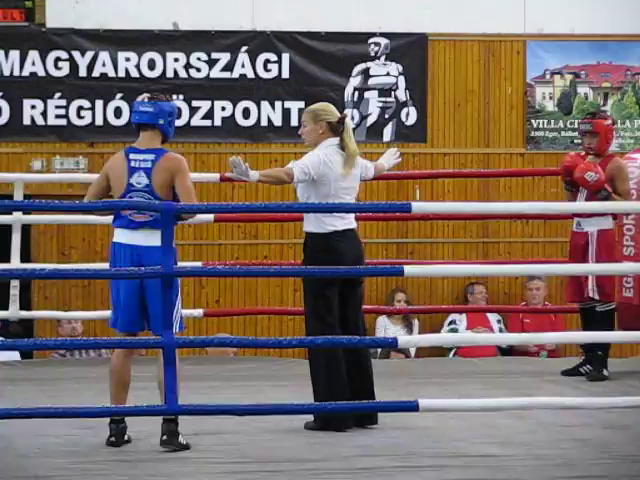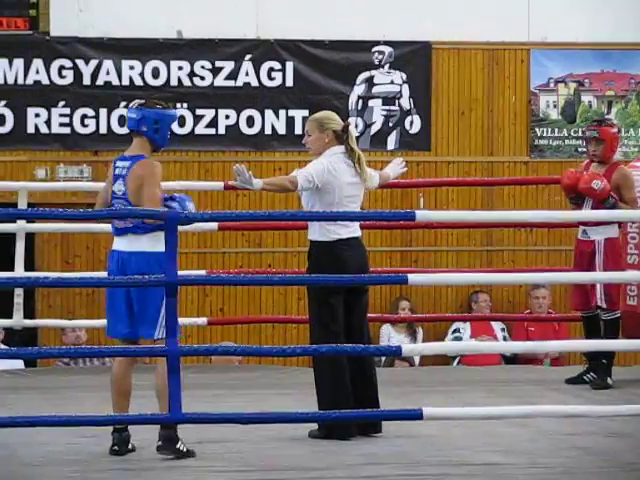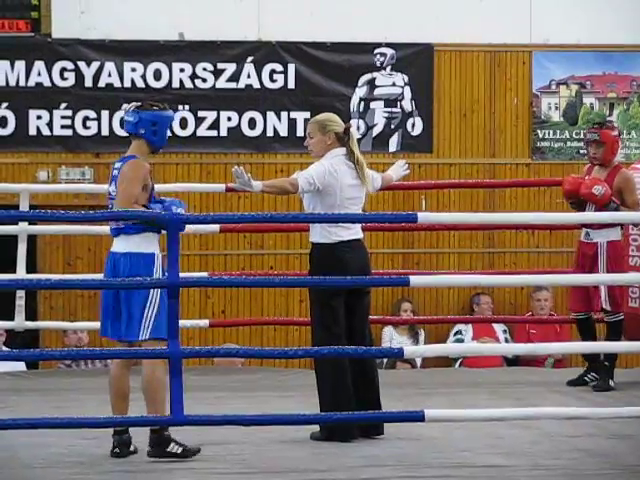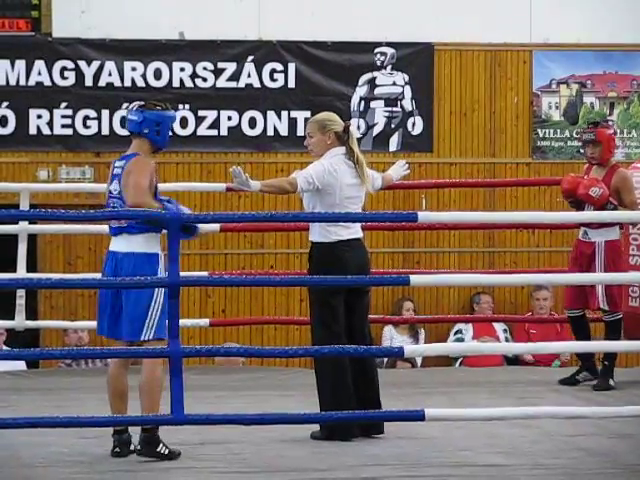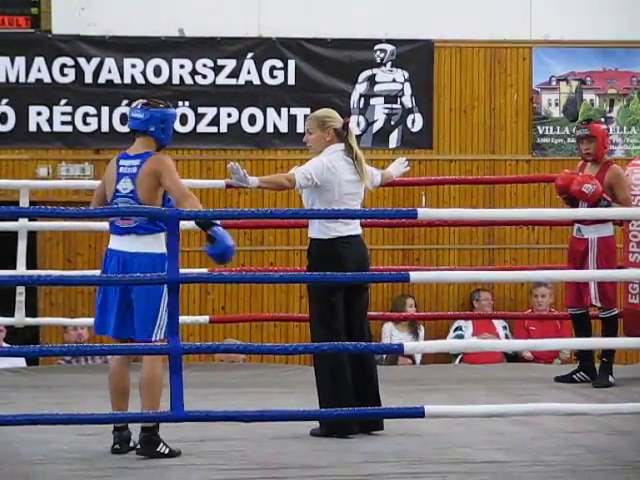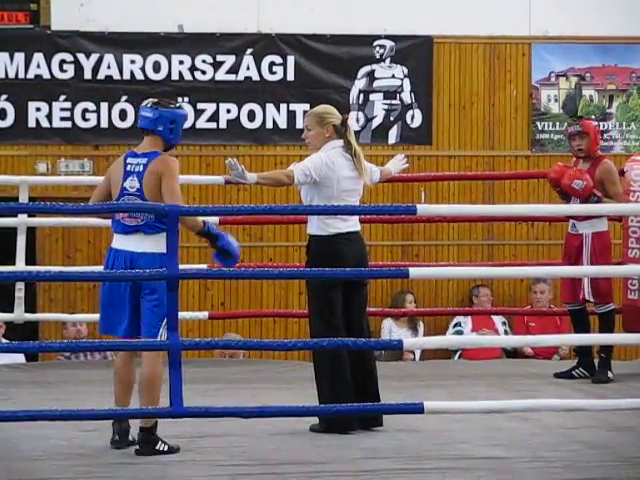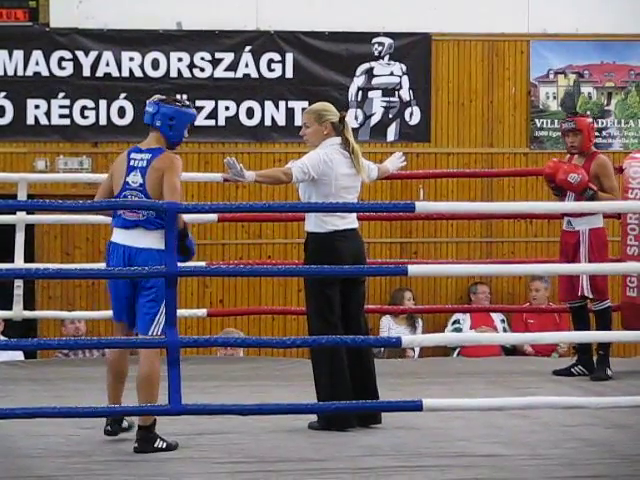
dt=0.2s
person 1, frame 1
left shoulder: (116, 160)
right shoulder: (173, 161)
left elbow: (89, 203)
right elbow: (188, 209)
left hip: (124, 250)
right hip: (157, 253)
left knee: (124, 341)
left ankle: (117, 426)
right ankle: (169, 427)
person 1, frame 2
left shoulder: (117, 165)
right shoulder: (150, 166)
left elbow: (100, 211)
right elbow: (153, 215)
right wrist: (177, 211)
left hip: (121, 256)
right hip: (150, 258)
left knee: (126, 349)
right knee: (163, 347)
left ankle: (120, 434)
right ankle: (168, 433)
person 1, frame 3
left shoulder: (120, 165)
right shoulder: (139, 165)
right elbow: (126, 209)
left wrist: (156, 208)
right wrist: (163, 216)
left hip: (118, 258)
right hip: (141, 259)
left knee: (123, 351)
right knee: (153, 349)
left ankle: (120, 437)
right ankle: (159, 435)
person 1, frame 4
left shoulder: (119, 164)
right shoulder: (143, 163)
right elbow: (142, 204)
left hip: (117, 257)
right hip: (144, 259)
left knee: (122, 350)
right knee: (153, 349)
left ankle: (121, 436)
right ankle: (149, 436)
person 1, frame 5
left shoulder: (115, 164)
right shoulder: (159, 162)
left elbow: (94, 209)
right elbow: (182, 197)
right wrist: (212, 228)
left hip: (117, 256)
right hip: (150, 260)
right knee: (154, 350)
left ankle: (120, 433)
right ankle: (149, 436)
person 1, frame 6
left shoulder: (120, 163)
right shoulder: (165, 164)
left elbow: (94, 206)
right elbow: (179, 212)
right wrist: (215, 235)
left hip: (120, 255)
right hip: (155, 259)
left knee: (127, 345)
right knee: (154, 348)
left ankle: (121, 428)
right ankle: (148, 434)
person 1, frame 7
left shoulder: (123, 158)
right shoulder: (170, 160)
left elbow: (98, 204)
right elbow: (172, 208)
right wrist: (185, 236)
left hip: (120, 250)
right hip: (153, 255)
left knee: (125, 333)
right knee: (151, 344)
left ankle: (114, 416)
right ankle: (146, 433)
person 2, frame 1
left shoulder: (319, 158)
right shoulder: (352, 159)
left elbow: (287, 175)
right elbow: (374, 169)
left wrist: (252, 176)
right wrist: (388, 160)
left hip: (323, 247)
right hip: (350, 245)
left knee: (323, 329)
right knee: (352, 326)
left ankle: (333, 415)
right ankle: (362, 409)
person 2, frame 2
left shoulder: (323, 166)
right shoulder: (355, 166)
left elbow: (291, 183)
right elbow: (379, 177)
left wrist: (256, 184)
right wrist: (393, 170)
left hip: (328, 255)
right hip: (355, 253)
left knee: (328, 338)
right knee: (357, 334)
left ankle: (337, 423)
right ankle: (366, 418)
person 2, frame 3
left shoulder: (325, 168)
right shoulder: (357, 168)
left elbow: (292, 185)
right elbow: (381, 180)
left wrist: (256, 186)
right wrist: (395, 172)
left hip: (329, 258)
right hip: (357, 255)
left knee: (330, 340)
right knee: (359, 336)
left ankle: (338, 425)
right ankle: (368, 420)
person 2, frame 4
left shoulder: (324, 168)
right shoulder: (357, 167)
left elbow: (290, 184)
right elbow: (382, 179)
left wrist: (254, 185)
right wrist: (396, 172)
left hip: (329, 256)
right hip: (357, 254)
left knee: (330, 339)
right knee: (359, 335)
left ankle: (338, 424)
right ankle: (368, 419)
person 2, frame 5
left shoulder: (323, 164)
right shoulder: (356, 164)
left elbow: (288, 181)
right elbow: (381, 176)
left wrist: (252, 181)
right wrist: (396, 169)
left hip: (328, 253)
right hip: (356, 251)
left knee: (329, 336)
right knee: (358, 332)
left ankle: (338, 421)
right ankle: (367, 415)
person 2, frame 6
left shoulder: (322, 160)
right shoulder: (355, 160)
left elbow: (287, 177)
right elbow: (380, 173)
left wrist: (250, 177)
right wrist: (394, 166)
left hip: (327, 250)
right hip: (355, 247)
left knee: (328, 331)
right knee: (357, 328)
left ankle: (337, 417)
right ankle: (367, 412)
person 2, frame 7
left shoulder: (320, 158)
right shoulder: (353, 158)
left elbow: (286, 174)
right elbow: (378, 171)
left wrist: (249, 176)
right wrist: (392, 164)
left hip: (325, 246)
right hip: (352, 244)
left knee: (326, 328)
right knee: (354, 325)
left ankle: (336, 414)
right ankle: (365, 409)
person 3, frame 1
left shoulder: (615, 165)
right shoulder: (580, 159)
left elbow: (627, 204)
left wrist: (602, 191)
right wrist: (568, 182)
left hip: (600, 232)
right hip: (578, 231)
left knee: (602, 295)
right knee: (583, 297)
left ankle: (601, 361)
right ankle: (589, 358)
person 3, frame 2
right shoulder: (585, 167)
left wrist: (608, 199)
right wrist: (572, 196)
left hip: (606, 241)
right hip: (584, 240)
left knee: (608, 304)
right knee: (584, 305)
left ankle: (605, 369)
right ankle: (593, 366)
person 3, frame 3
right shoulder: (587, 171)
left wrist: (610, 204)
right wrist: (574, 201)
left hip: (608, 244)
right hip: (586, 242)
left knee: (611, 307)
right knee: (579, 308)
left ankle: (607, 371)
right ankle: (593, 364)
person 3, frame 4
right shoulder: (587, 170)
left wrist: (608, 204)
right wrist: (573, 200)
left hip: (607, 243)
right hip: (584, 242)
left knee: (610, 306)
right knee: (574, 306)
left ankle: (607, 370)
right ankle: (587, 366)
person 3, frame 5
left shoulder: (613, 171)
right shoulder: (581, 167)
left elbow: (628, 210)
left wrist: (601, 200)
right wrist: (568, 196)
left hip: (600, 240)
right hip: (579, 238)
left knee: (605, 302)
right knee: (576, 304)
left ankle: (606, 367)
right ankle: (586, 366)
person 3, frame 6
left shoulder: (605, 166)
right shoulder: (574, 164)
left elbow: (620, 205)
left wrist: (592, 196)
right wrist: (561, 190)
left hip: (595, 235)
right hip: (574, 234)
left knee: (600, 297)
right knee: (573, 299)
left ankle: (605, 362)
right ankle: (584, 362)
person 3, frame 7
left shoulder: (600, 161)
right shoulder: (568, 161)
left elbow: (615, 200)
left wrist: (587, 190)
right wrist: (555, 186)
left hip: (590, 231)
right hip: (569, 230)
left knee: (596, 293)
right knee: (573, 296)
left ankle: (603, 360)
right ankle: (584, 359)
